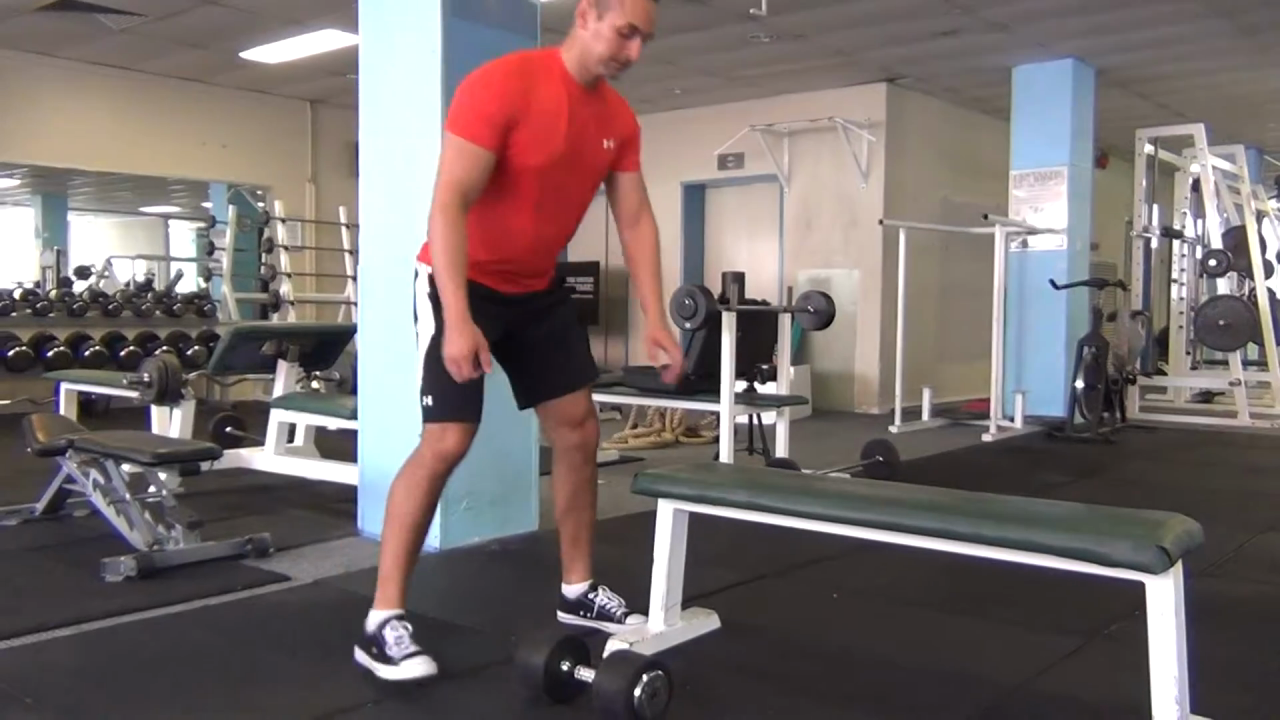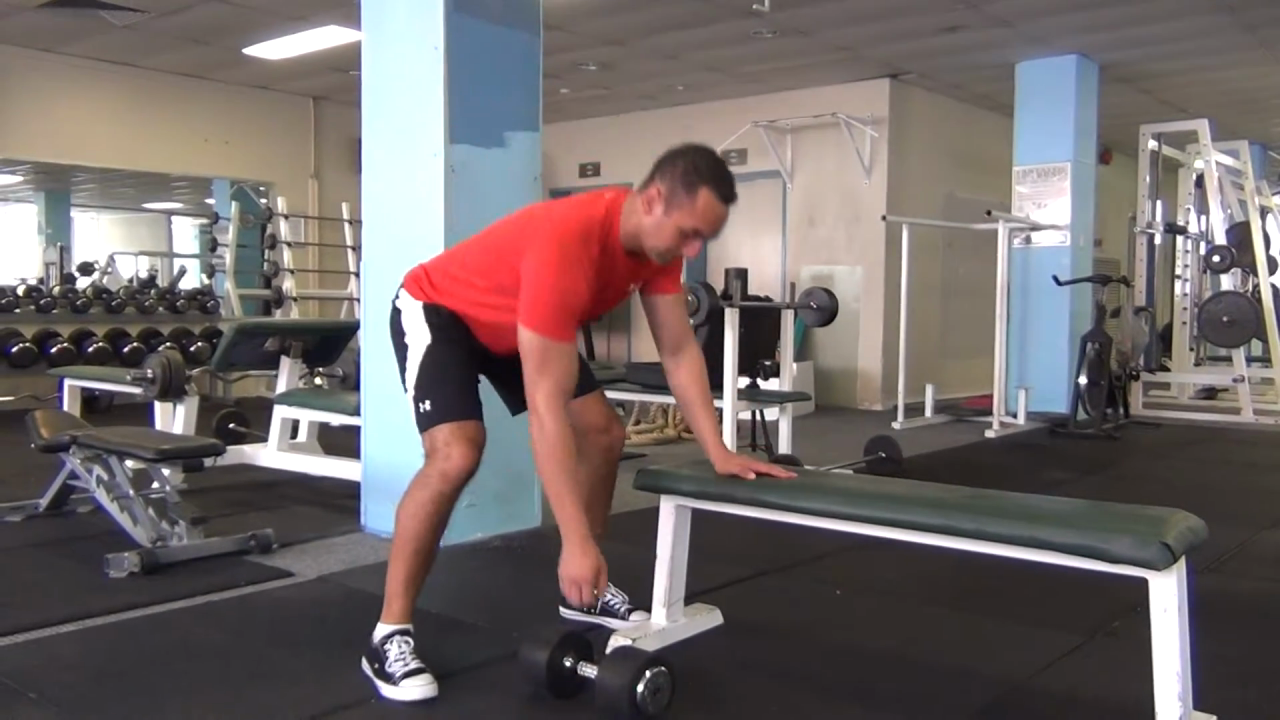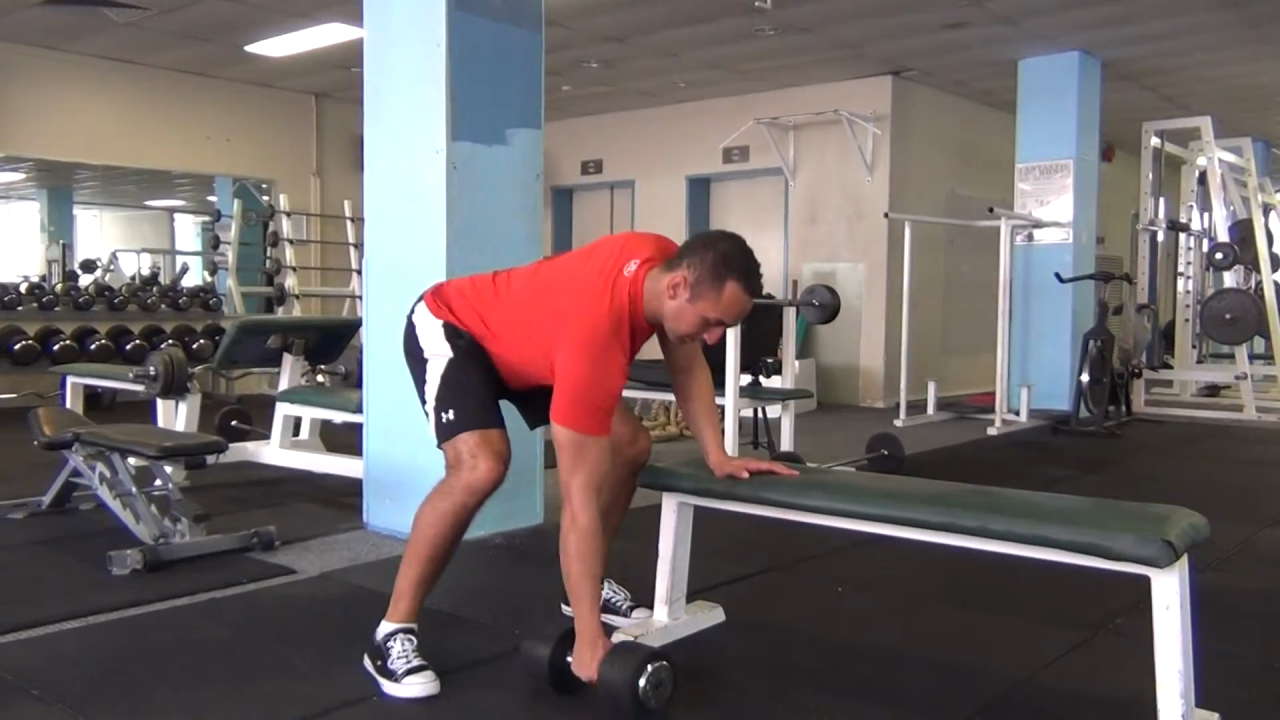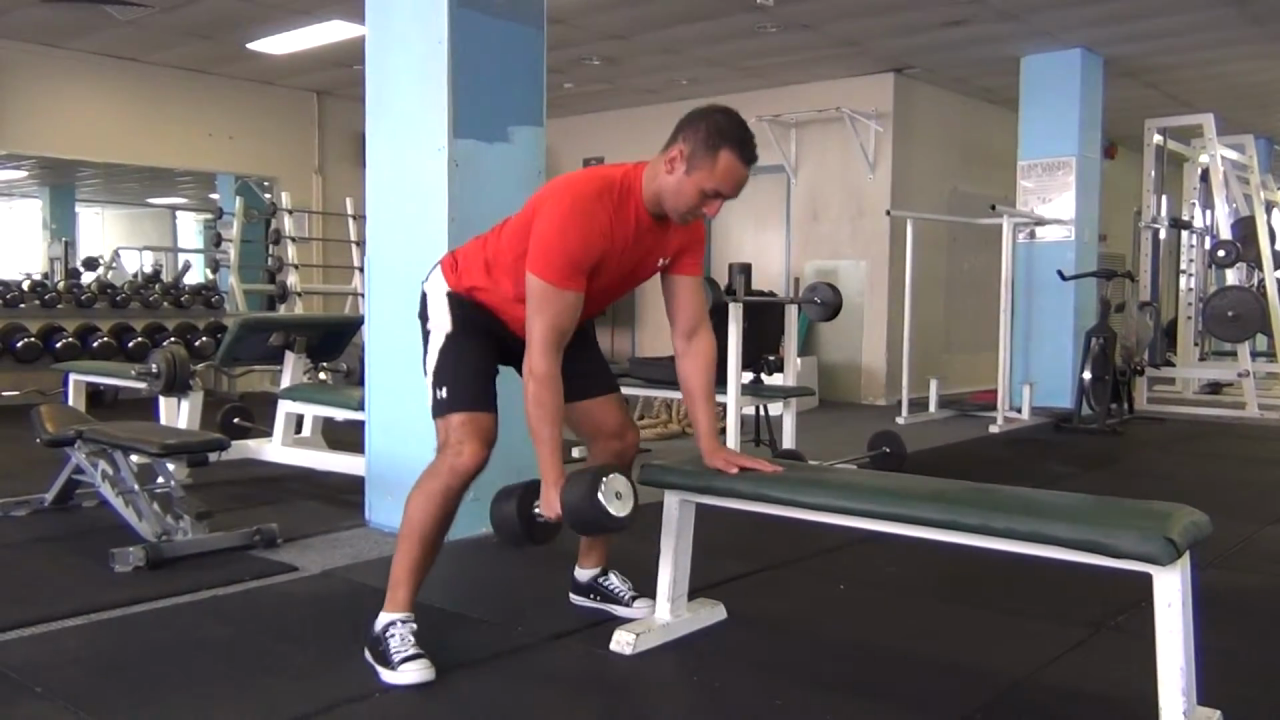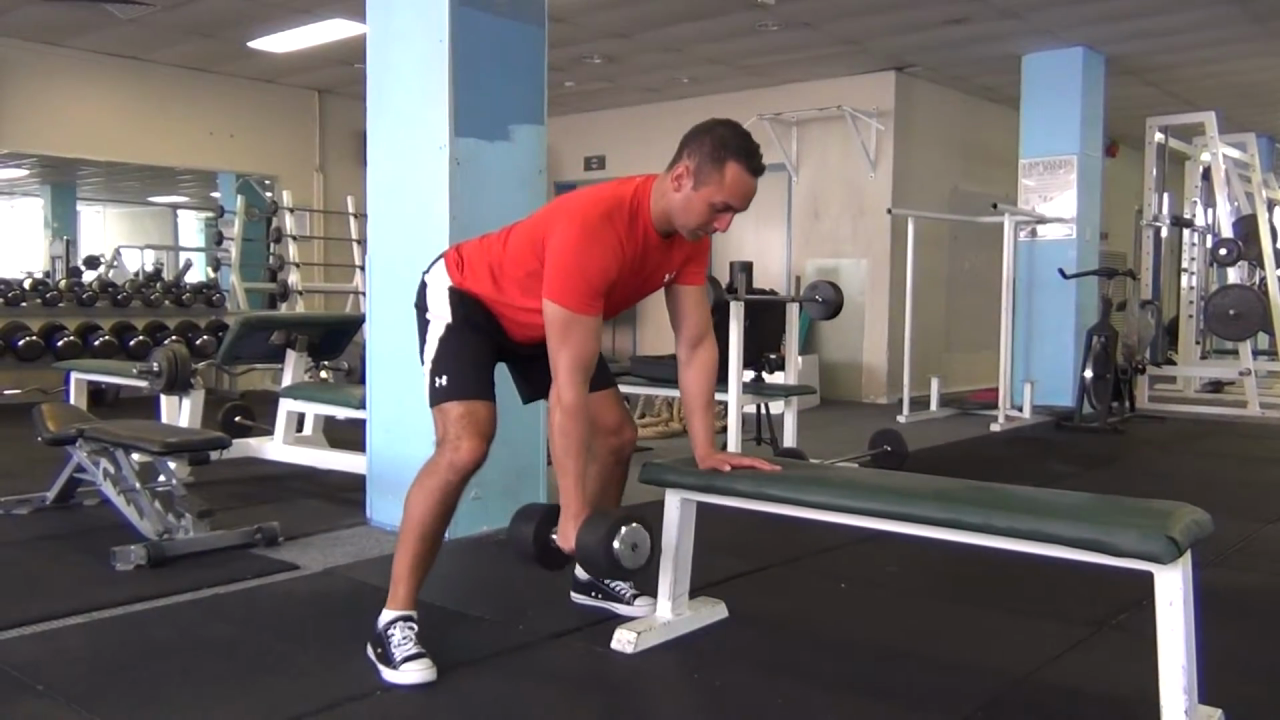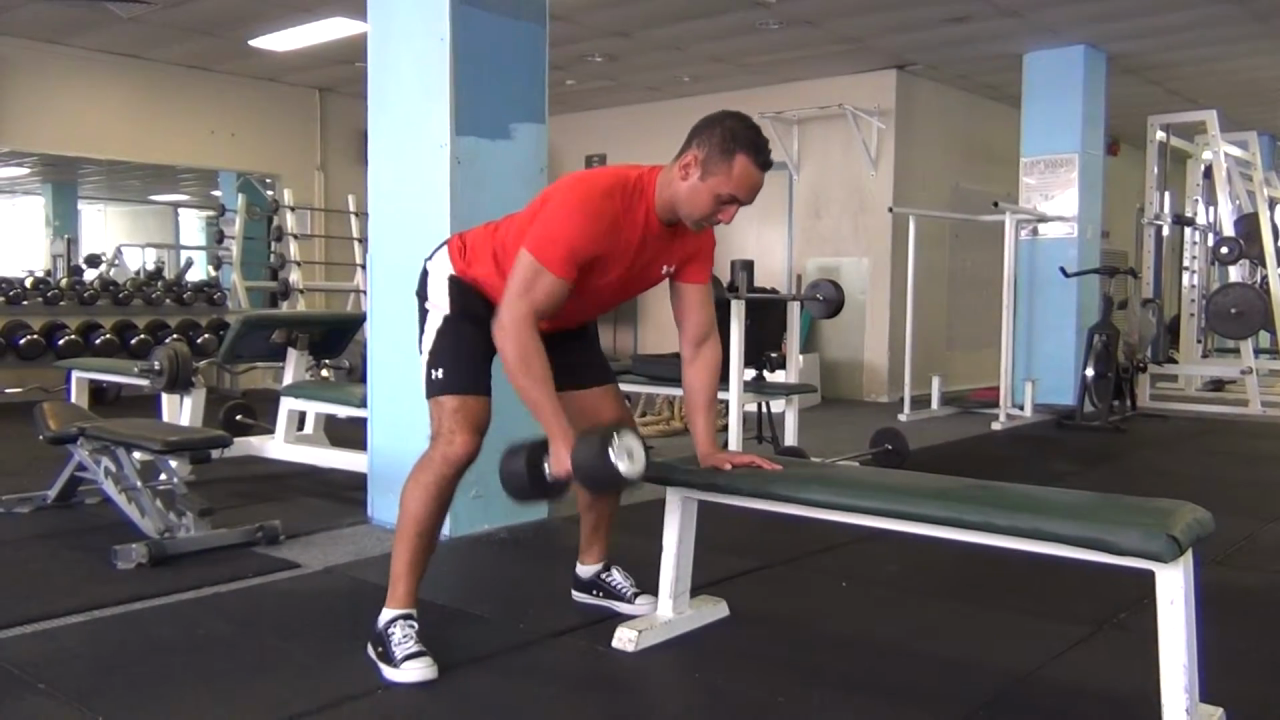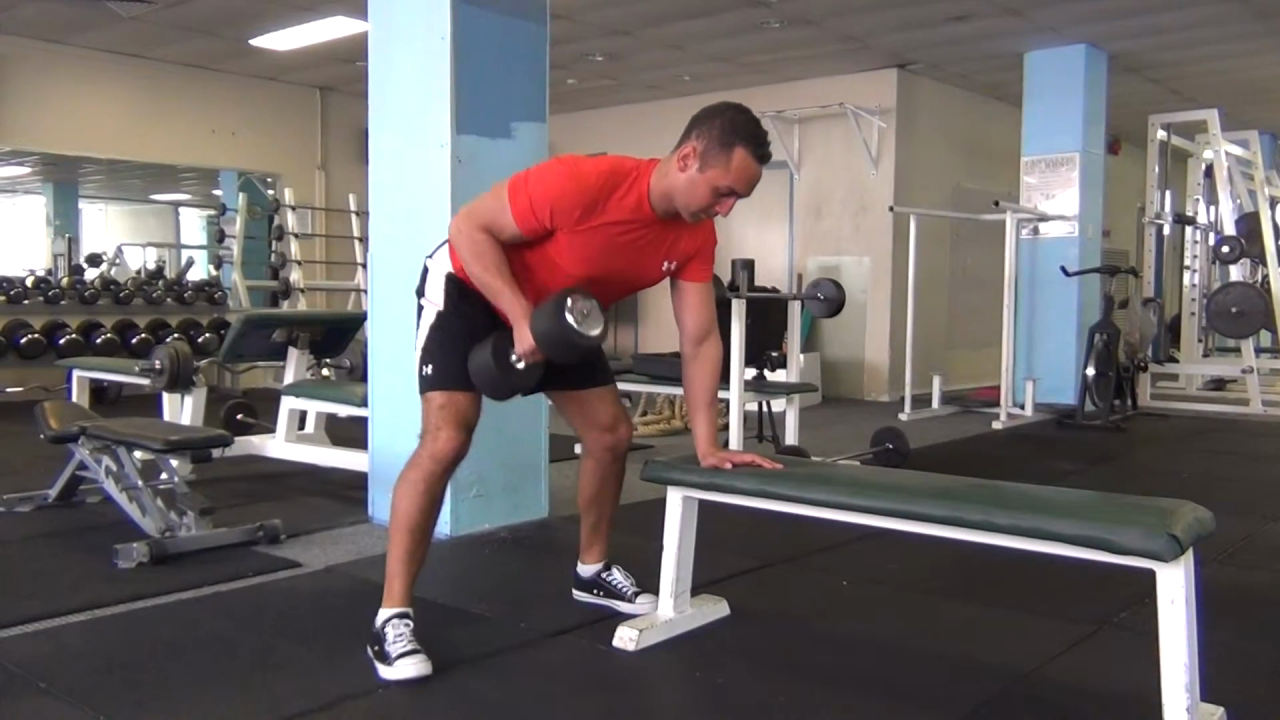
dt=0.5s
person 1, frame 1
left shoulder: (618, 118)
right shoulder: (500, 86)
left elbow: (637, 218)
right elbow: (449, 206)
left wrist: (655, 316)
right wrist: (459, 320)
left hip: (533, 289)
right hip: (463, 282)
left knee: (579, 430)
right knee: (448, 441)
left ankle: (578, 589)
right ankle: (384, 617)
person 1, frame 2
left shoulder: (656, 241)
right shoulder: (565, 246)
left elbow: (679, 349)
right elbow: (548, 406)
left wrist: (718, 451)
right wrist: (577, 543)
left hip: (519, 330)
right hip: (437, 309)
left knee: (604, 434)
right knee: (456, 457)
left ankle: (585, 593)
right ankle: (390, 633)
person 1, frame 3
left shoulder: (666, 266)
right shoulder: (595, 338)
left elbow: (689, 368)
right elbow: (579, 504)
left wrist: (718, 458)
right wrist: (589, 640)
left hip: (523, 338)
right hip: (450, 329)
left knee: (630, 447)
right knee: (481, 468)
left ankle: (590, 587)
right ankle: (393, 633)
person 1, frame 4
left shoulder: (684, 221)
right shoulder: (580, 206)
left elbow: (692, 334)
right elbow: (542, 355)
left wrist: (711, 447)
right wrist: (552, 482)
left hip: (556, 307)
right hip: (466, 301)
left knee: (618, 440)
right knee: (467, 451)
left ankle: (590, 575)
right ankle: (393, 621)
person 1, frame 5
left shoulder: (689, 233)
right shoulder: (591, 228)
left elbow: (696, 343)
right elbow: (570, 384)
left wrist: (706, 449)
right wrist: (571, 512)
left hip: (541, 316)
right hip: (463, 296)
left knee: (616, 436)
right knee: (465, 446)
left ankle: (590, 575)
right ankle: (395, 619)
person 1, frame 6
left shoulder: (694, 233)
right shoulder: (592, 203)
left elbow: (699, 342)
right elbow: (512, 327)
left wrist: (707, 448)
right wrist: (559, 440)
left hip: (556, 309)
right hip: (466, 288)
left knee: (614, 430)
right knee: (458, 442)
left ankle: (591, 570)
right ankle: (395, 617)
person 1, frame 7
left shoulder: (695, 233)
right shoulder: (582, 182)
left elbow: (700, 338)
right elbow: (467, 226)
left wrist: (707, 446)
right wrist: (521, 315)
right hip: (467, 284)
left knee: (611, 434)
right knee: (445, 440)
left ankle: (592, 571)
right ankle: (392, 615)
